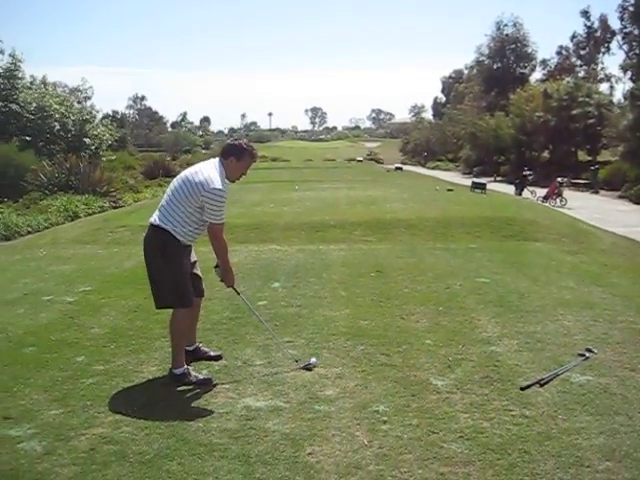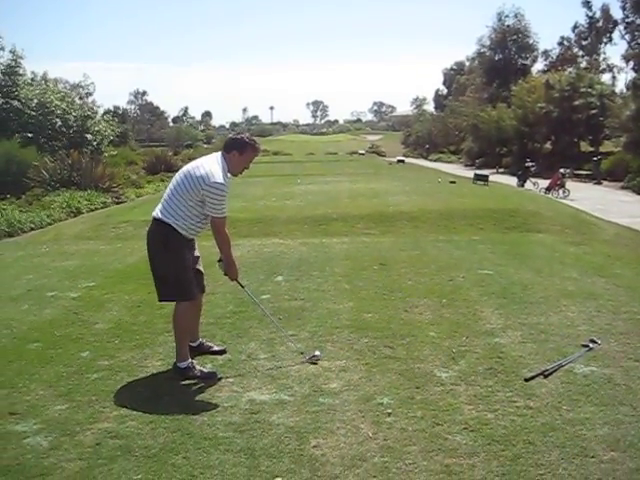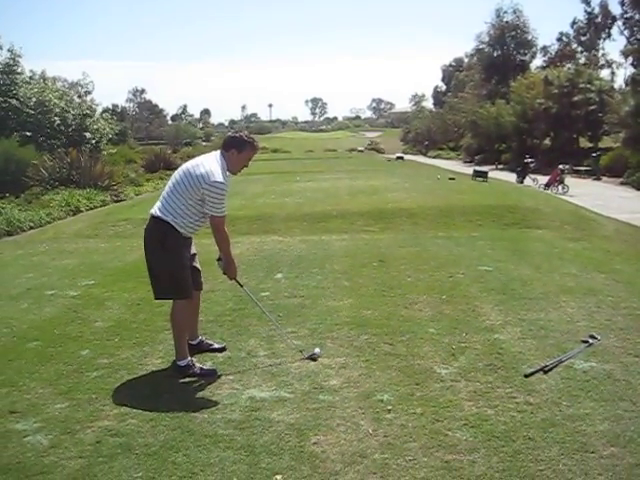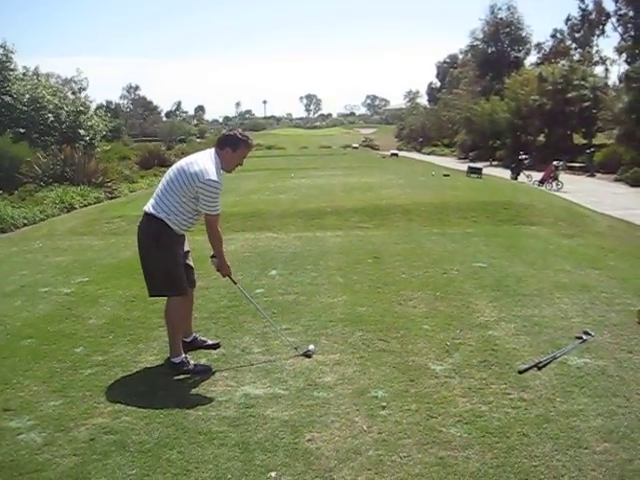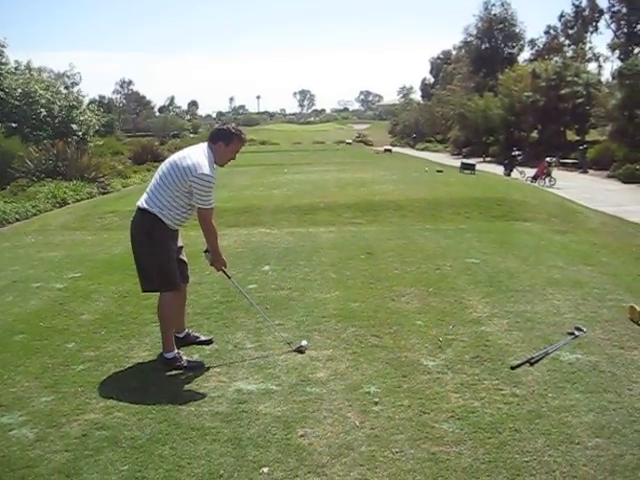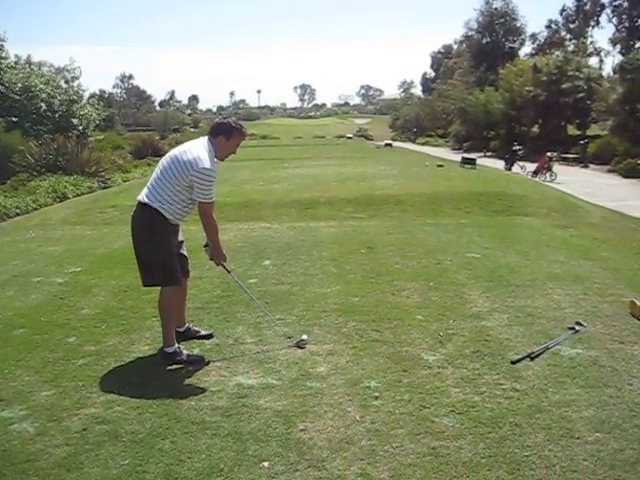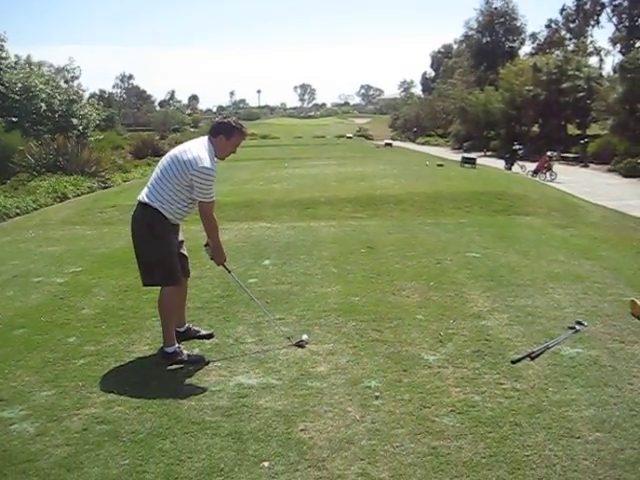
dt=0.2s
person 1, frame 1
left shoulder: (208, 169)
right shoulder: (215, 187)
left elbow: (211, 230)
right elbow: (217, 235)
left wrist: (221, 263)
right wrist: (227, 268)
left hip: (176, 240)
right hip: (166, 243)
left knee: (195, 294)
right knee: (183, 304)
left ankle: (190, 347)
right ankle: (178, 369)
person 1, frame 2
left shoulder: (210, 164)
right shoulder: (216, 180)
left elbow: (214, 224)
right elbow: (219, 229)
left wrist: (224, 256)
right wrist: (230, 262)
left hip: (179, 234)
right hip: (168, 236)
left knee: (196, 290)
right knee: (186, 297)
left ankle: (194, 342)
right ankle: (183, 362)
person 1, frame 3
left shoulder: (209, 162)
right shoulder: (216, 179)
left elbow: (214, 224)
right elbow: (219, 228)
left wrist: (223, 254)
right wrist: (229, 261)
left hip: (176, 232)
right hip: (166, 234)
left knee: (194, 288)
right knee: (182, 295)
left ankle: (194, 340)
right ankle: (182, 360)
person 1, frame 4
left shoulder: (204, 159)
right shoulder: (210, 178)
left elbow: (209, 223)
right elbow: (212, 227)
left wrist: (217, 254)
right wrist: (222, 260)
left hip: (168, 228)
right hip: (159, 231)
left knee: (187, 285)
right knee: (177, 292)
left ankle: (188, 337)
right ankle: (176, 357)
person 1, frame 5
left shoulder: (196, 153)
right shoulder: (203, 172)
left elbow: (202, 216)
right elbow: (206, 220)
left wrist: (211, 246)
right wrist: (216, 254)
left hip: (162, 223)
right hip: (153, 226)
left knee: (180, 280)
right knee: (170, 287)
left ankle: (180, 333)
right ankle: (169, 353)
person 1, frame 6
left shoulder: (197, 148)
right shoulder: (204, 166)
left elbow: (202, 209)
right elbow: (206, 214)
left wrist: (210, 239)
right wrist: (217, 248)
left hip: (162, 218)
right hip: (154, 221)
left knee: (181, 275)
right knee: (171, 281)
left ankle: (181, 327)
right ankle: (169, 347)
person 1, frame 7
left shoulder: (197, 147)
right shoulder: (204, 165)
left elbow: (203, 210)
right elbow: (207, 214)
left wrist: (211, 239)
right wrist: (217, 247)
left hip: (163, 218)
right hip: (154, 220)
left knee: (181, 275)
right knee: (171, 281)
left ankle: (181, 327)
right ankle: (169, 348)
